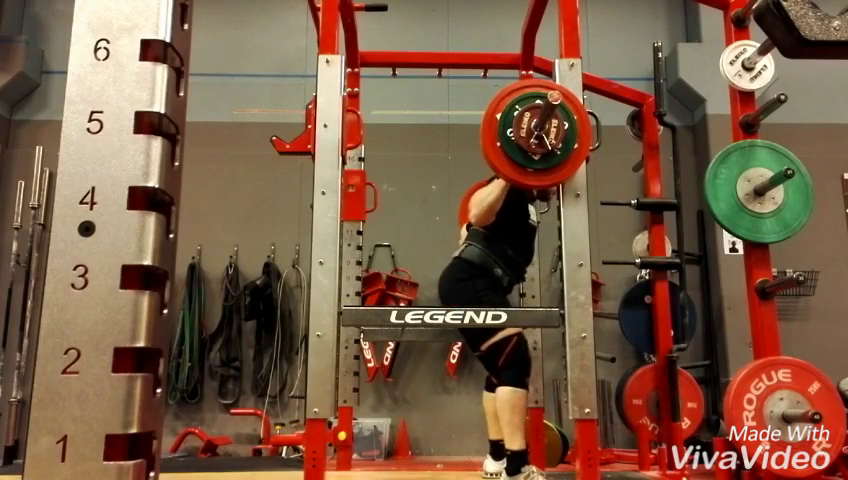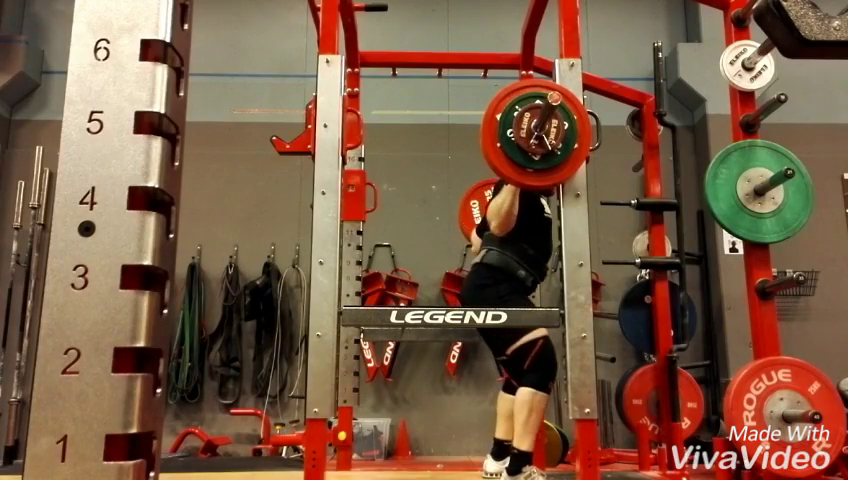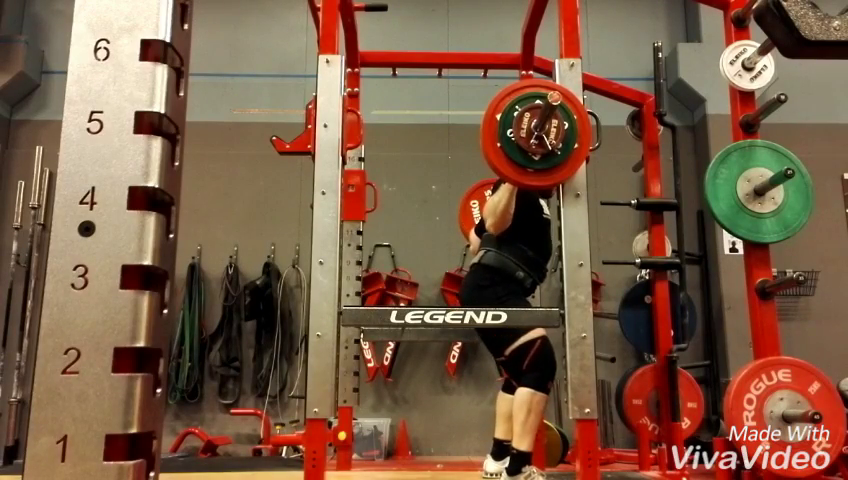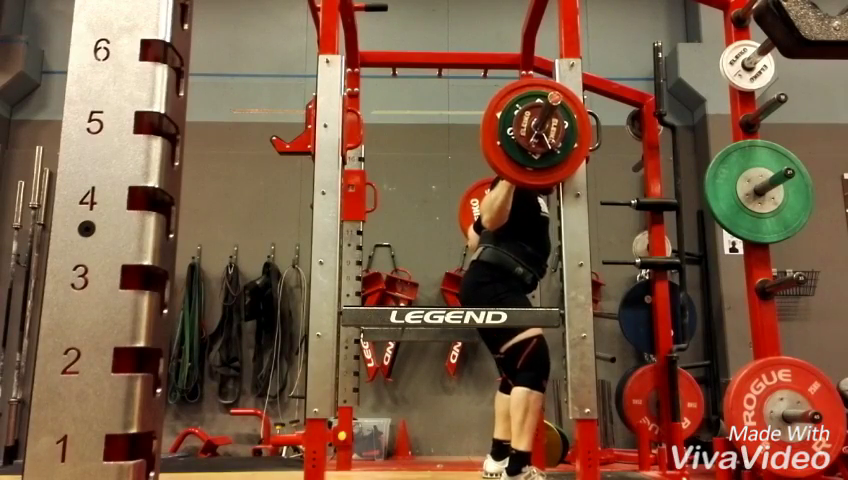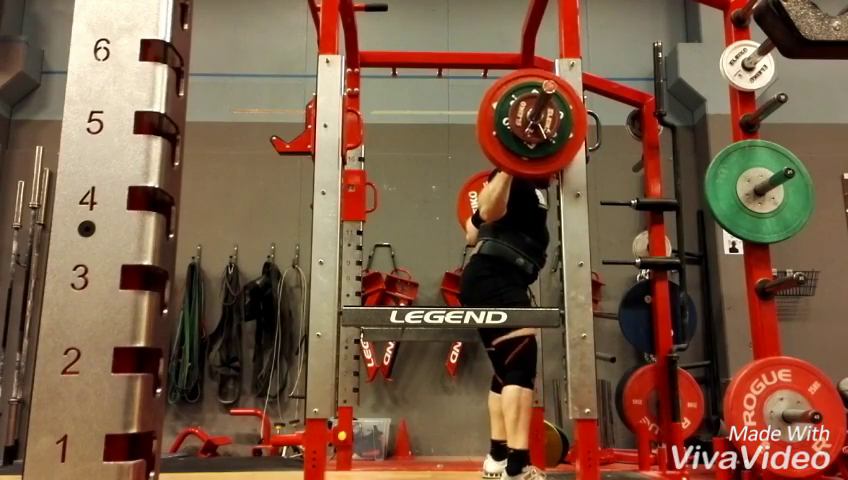
dt=0.3s
person 1, frame 1
left shoulder: (520, 198)
right shoulder: (514, 190)
left elbow: (468, 231)
right elbow: (478, 214)
left hip: (474, 285)
right hip: (470, 284)
left knee: (503, 367)
right knee: (515, 363)
person 1, frame 2
left shoulder: (528, 195)
right shoulder: (524, 190)
left elbow: (478, 237)
right elbow: (500, 225)
left hip: (493, 289)
right hip: (493, 288)
left knee: (521, 372)
right knee: (540, 365)
person 1, frame 3
left shoulder: (528, 197)
right shoulder: (522, 189)
left elbow: (476, 242)
right elbow: (495, 223)
left hip: (494, 290)
right hip: (492, 289)
left knee: (521, 372)
right knee: (540, 365)
person 1, frame 4
left shoulder: (526, 195)
right shoulder: (522, 187)
left elbow: (474, 239)
right elbow: (491, 218)
right wrist: (509, 176)
left hip: (492, 288)
right hip: (492, 286)
left knee: (518, 370)
right knee: (534, 366)
person 1, frame 5
left shoulder: (523, 187)
right shoulder: (519, 180)
left elbow: (472, 233)
right elbow: (490, 210)
left hip: (492, 280)
right hip: (494, 279)
left knee: (507, 368)
right knee: (521, 366)
